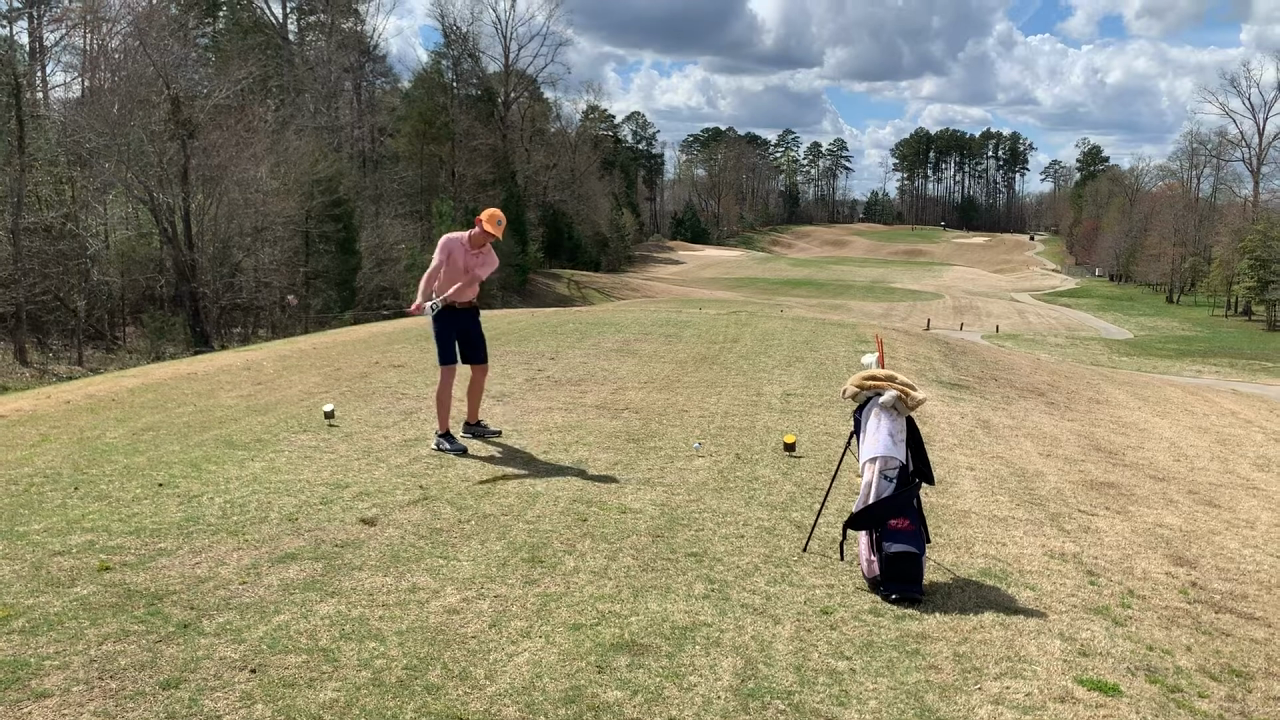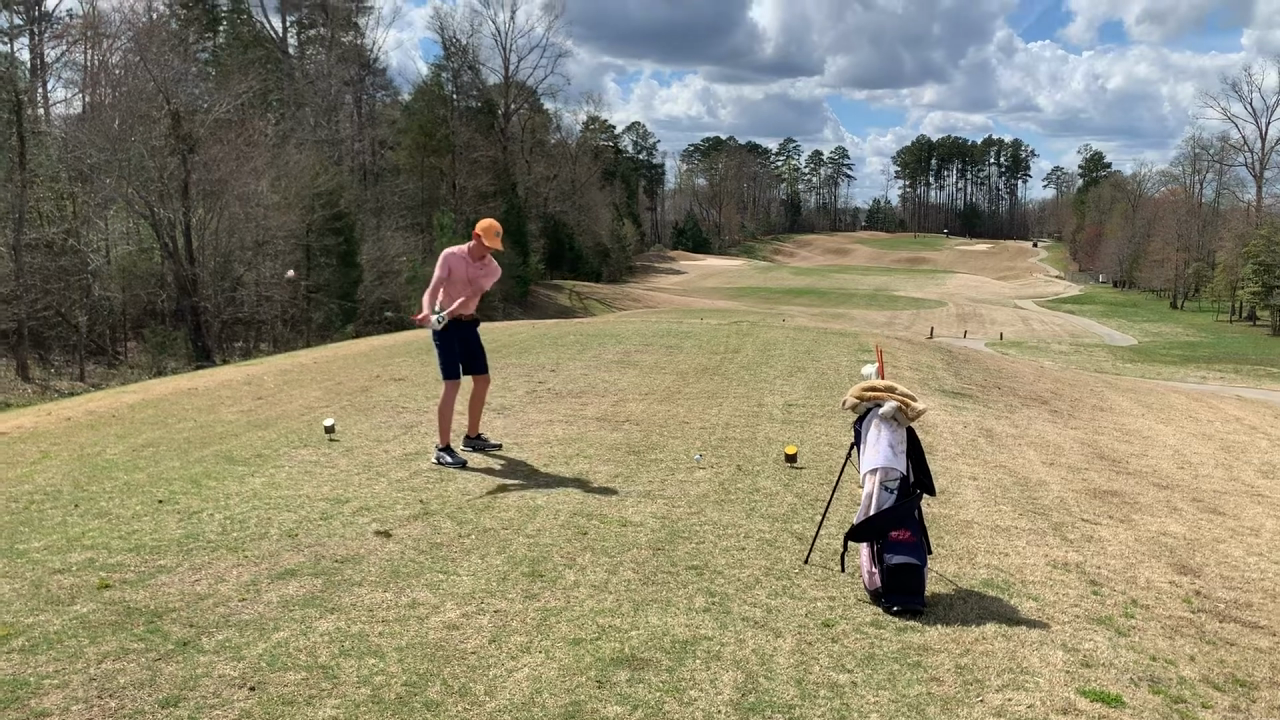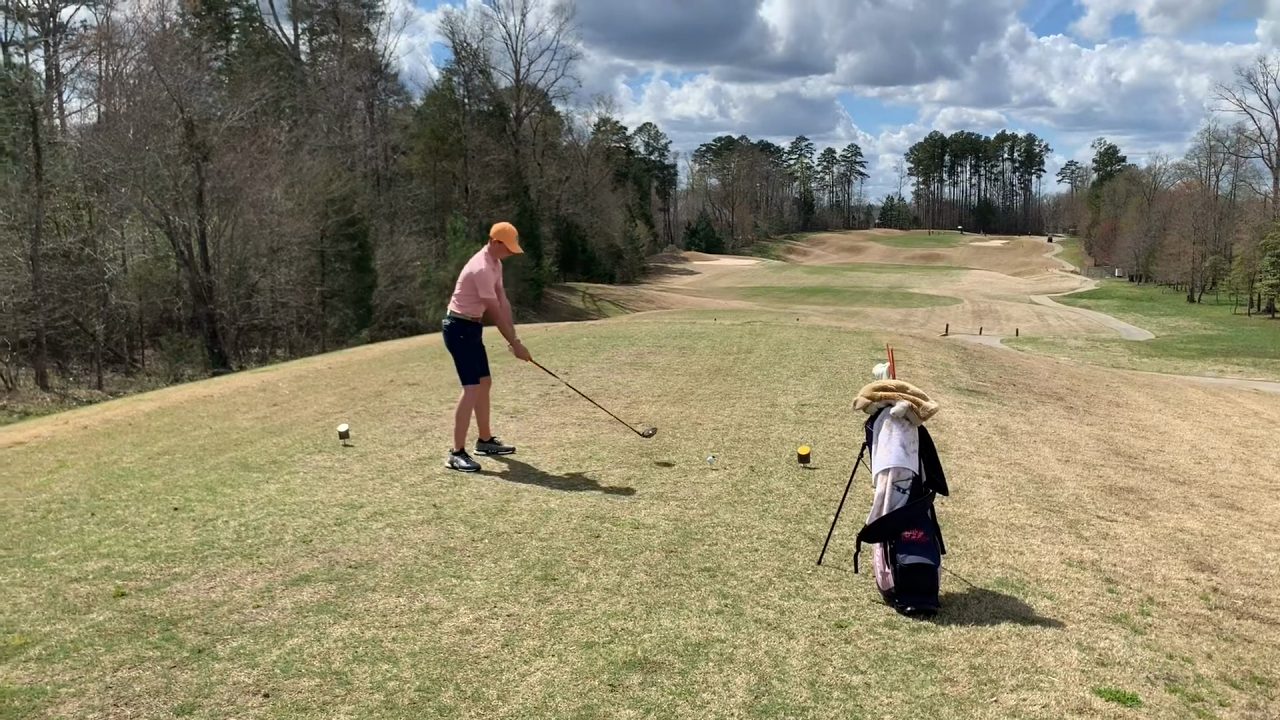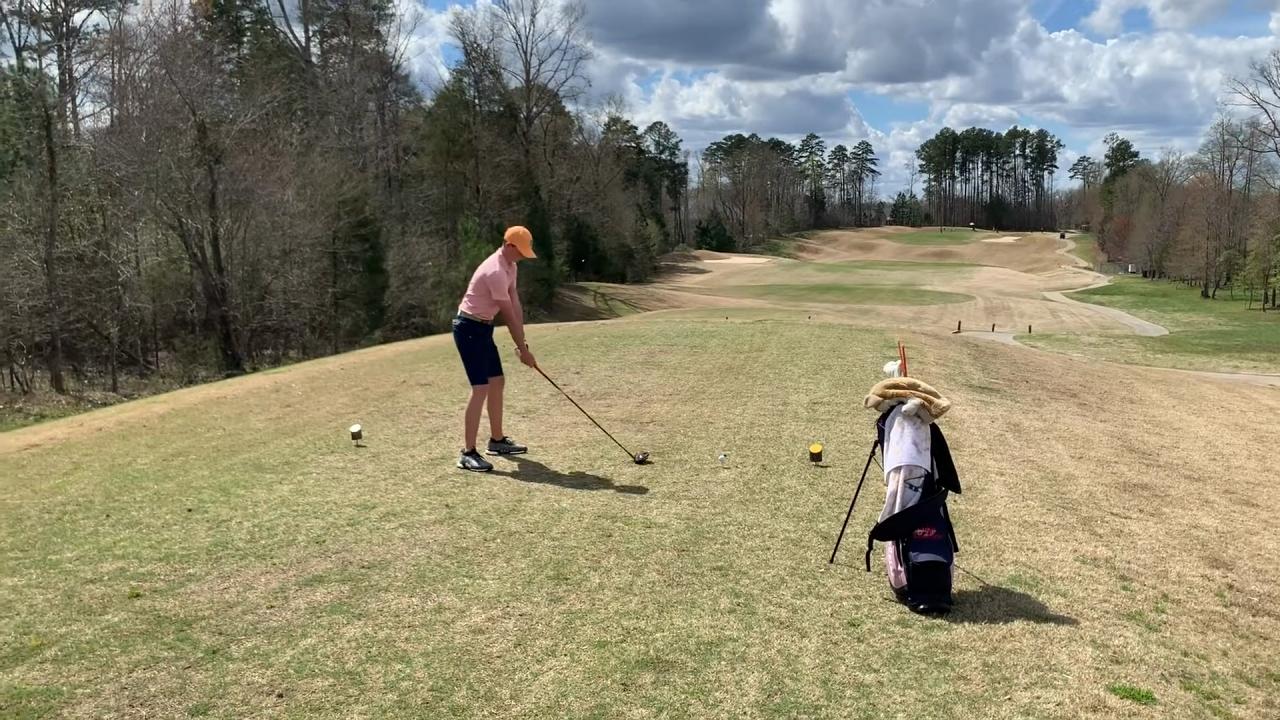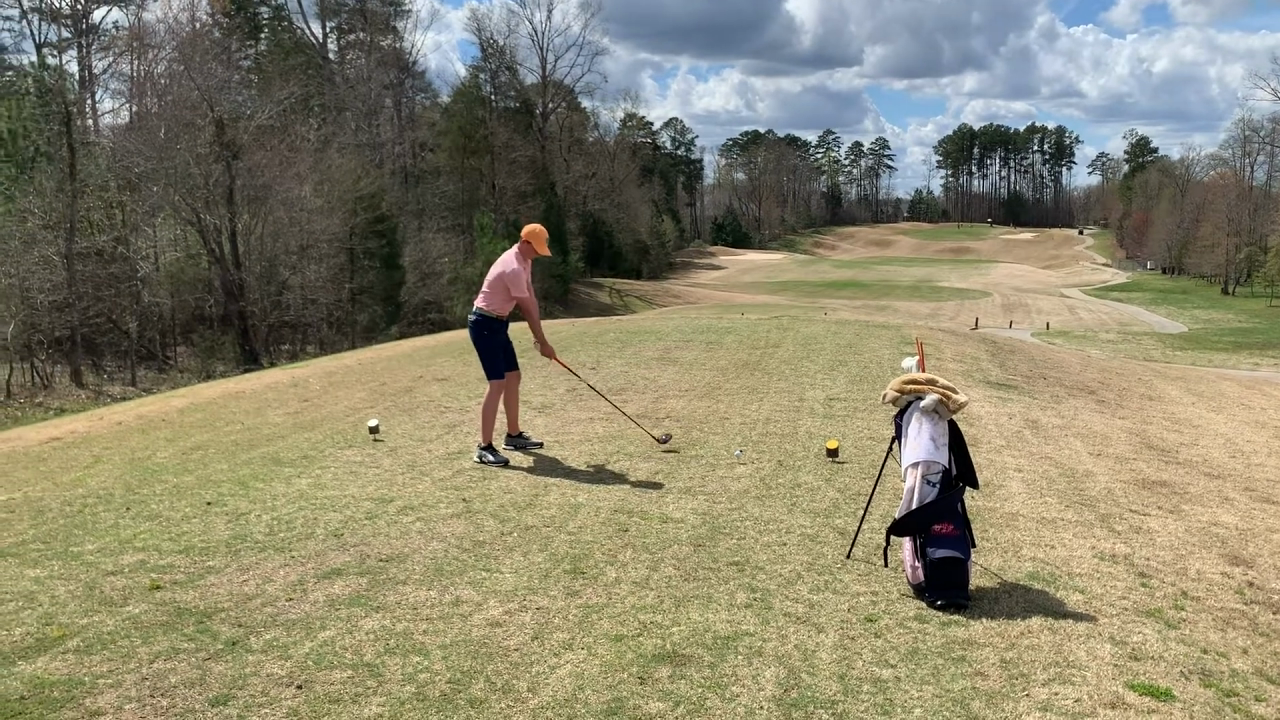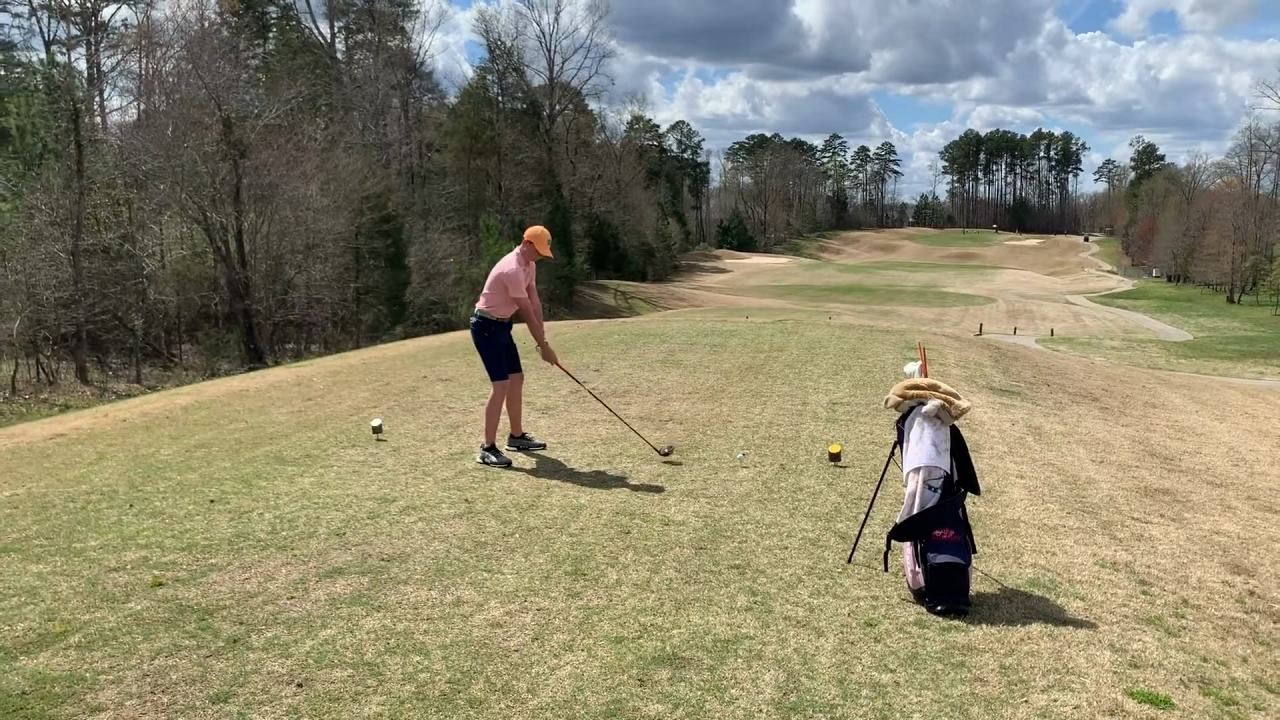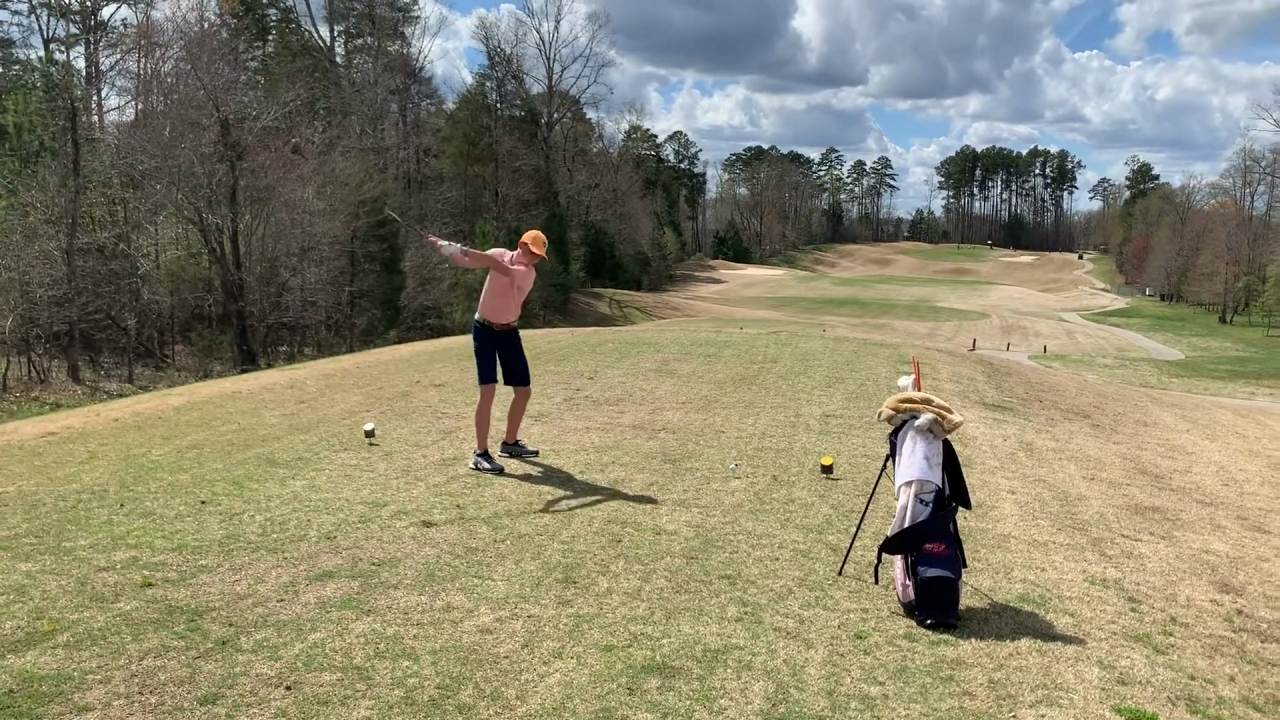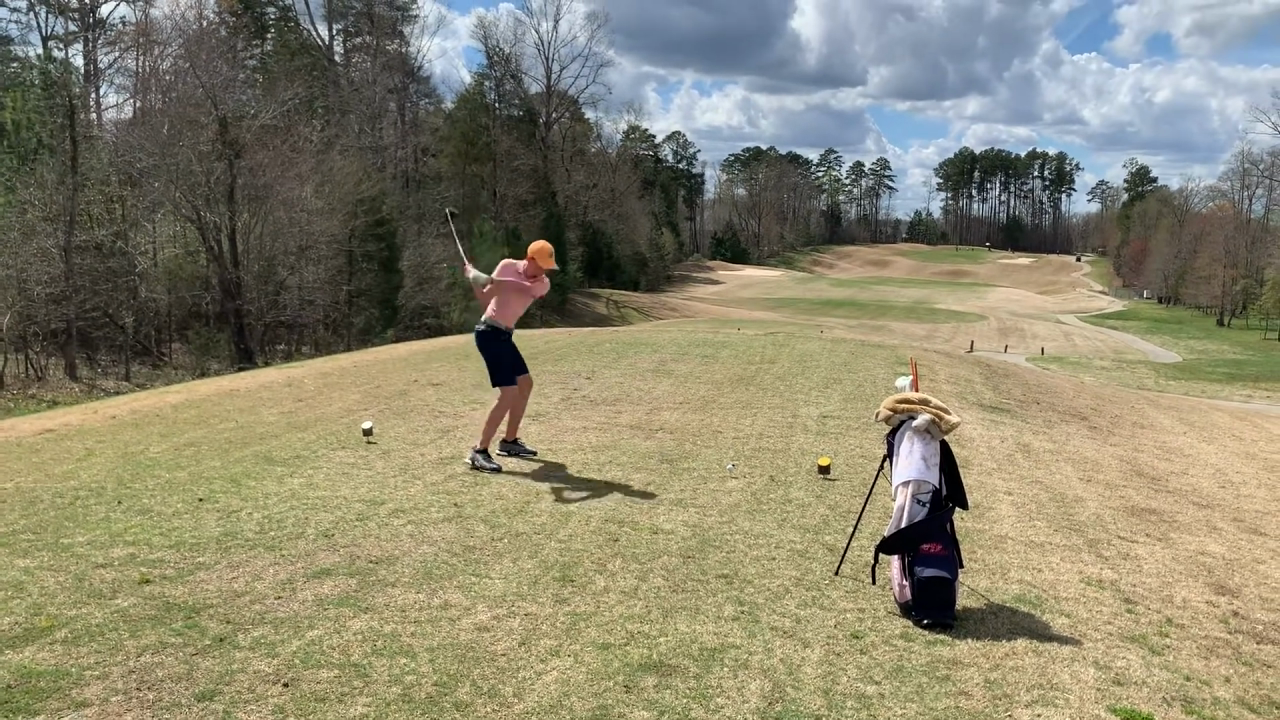
dt=0.5s
person 1, frame 1
left shoulder: (490, 258)
right shoulder: (450, 241)
left elbow: (464, 284)
right elbow: (433, 272)
left wrist: (435, 302)
right wrist: (420, 299)
left hip: (469, 311)
right hip: (445, 310)
left knee: (480, 369)
right knee: (449, 370)
left ankle: (472, 422)
right ankle: (442, 435)
person 1, frame 2
left shoulder: (493, 269)
right shoulder: (450, 255)
left elbow: (468, 297)
right elbow: (434, 288)
left wrist: (442, 316)
right wrist: (427, 311)
left hip: (468, 323)
right hip: (447, 326)
left knee: (482, 380)
right knee: (452, 383)
left ankle: (472, 436)
right ankle: (442, 448)
person 1, frame 3
left shoulder: (495, 265)
right shoulder: (481, 270)
left elbow: (503, 303)
right elbow: (495, 313)
left wrist: (514, 338)
right wrist: (515, 345)
left hip: (471, 328)
right hip: (459, 328)
left knee: (484, 383)
right knee: (471, 388)
left ankle: (485, 440)
right ankle: (457, 453)
person 1, frame 4
left shoulder: (510, 267)
right shoulder: (495, 272)
left elbow: (515, 306)
right elbow: (508, 315)
left wrist: (522, 342)
right wrist: (523, 350)
left hip: (482, 328)
right hip: (469, 329)
left knee: (497, 382)
right knee: (480, 388)
left ankle: (497, 440)
right ankle: (468, 453)
person 1, frame 5
left shoulder: (523, 261)
right shoulder: (513, 269)
left elbow: (531, 300)
right elbow: (528, 311)
left wrist: (538, 338)
right wrist: (543, 343)
left hip: (497, 324)
right hip: (484, 325)
left knee: (513, 377)
right knee: (497, 384)
left ankle: (513, 435)
right ankle: (484, 447)
person 1, frame 6
left shoulder: (527, 265)
right shoulder: (512, 270)
left elbow: (535, 303)
right elbow: (527, 313)
left wrist: (542, 339)
right wrist: (543, 346)
left hip: (501, 326)
right hip: (486, 327)
left knee: (516, 380)
right knee: (501, 385)
left ankle: (516, 436)
right ankle: (487, 448)
person 1, frame 7
left shoulder: (528, 274)
right shoulder: (500, 256)
left elbow: (496, 266)
right elbow: (464, 260)
left wrist: (462, 251)
right wrist: (445, 246)
left hip: (509, 333)
right hip: (484, 330)
left knee: (524, 391)
right knee: (488, 392)
left ankle: (510, 443)
right ankle: (480, 454)
person 1, frame 8
left shoulder: (542, 284)
right shoulder: (508, 266)
left elbow: (515, 286)
right elbow: (486, 298)
left wrist: (488, 281)
right wrist: (477, 278)
left hip: (503, 335)
right hip: (490, 334)
left knee: (525, 384)
right knee: (508, 394)
left ankle: (509, 440)
right ankle: (480, 450)
